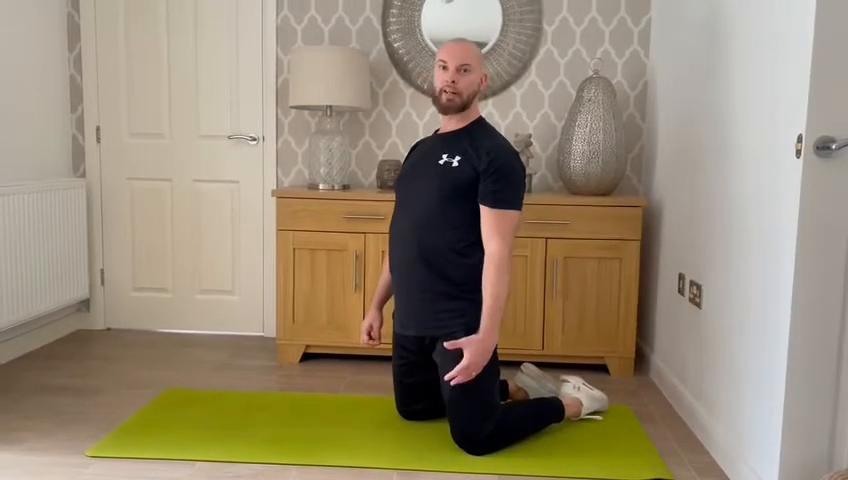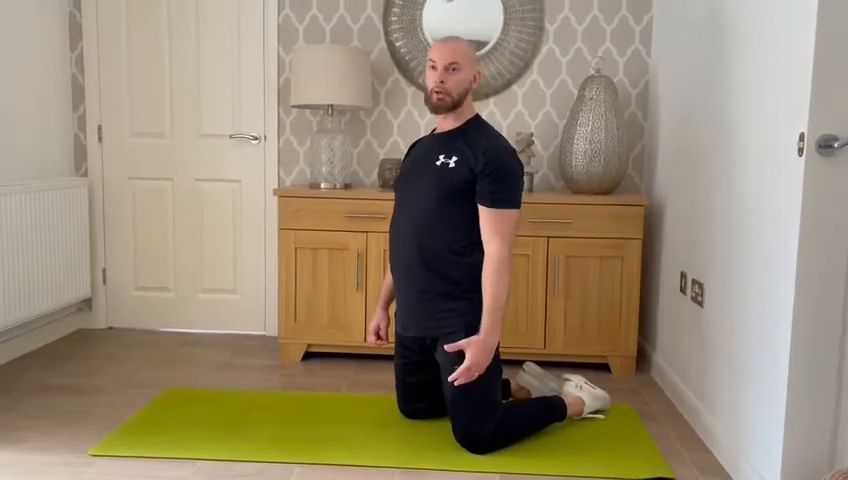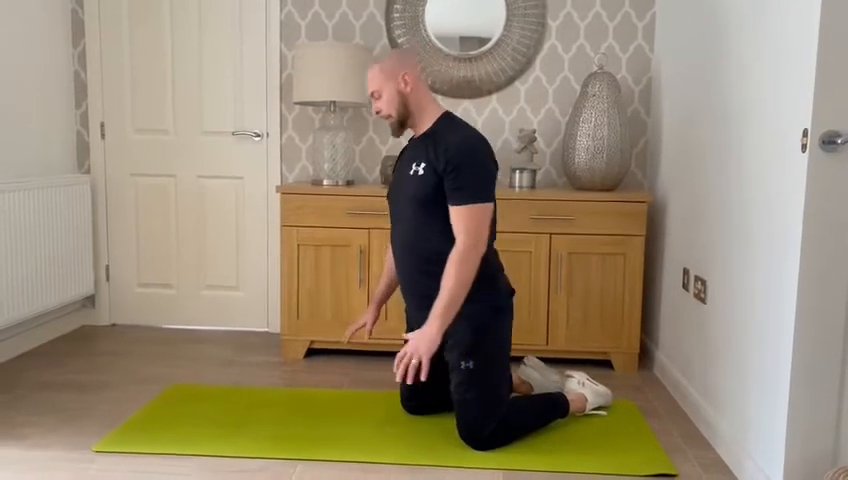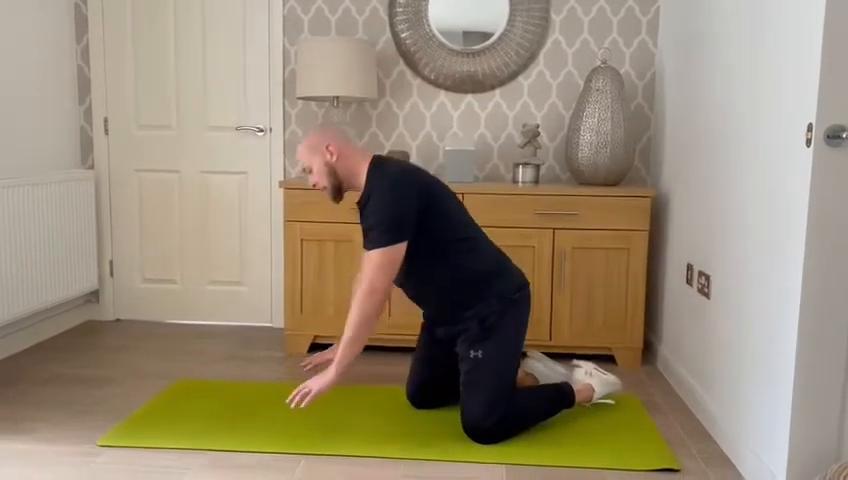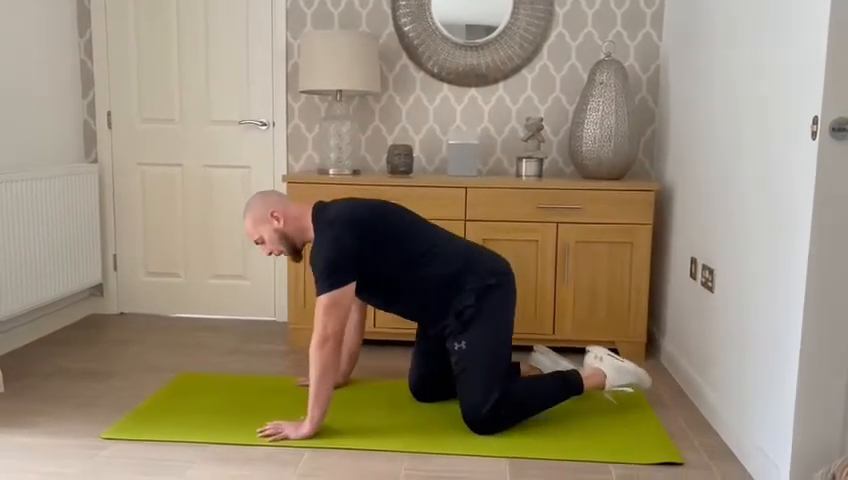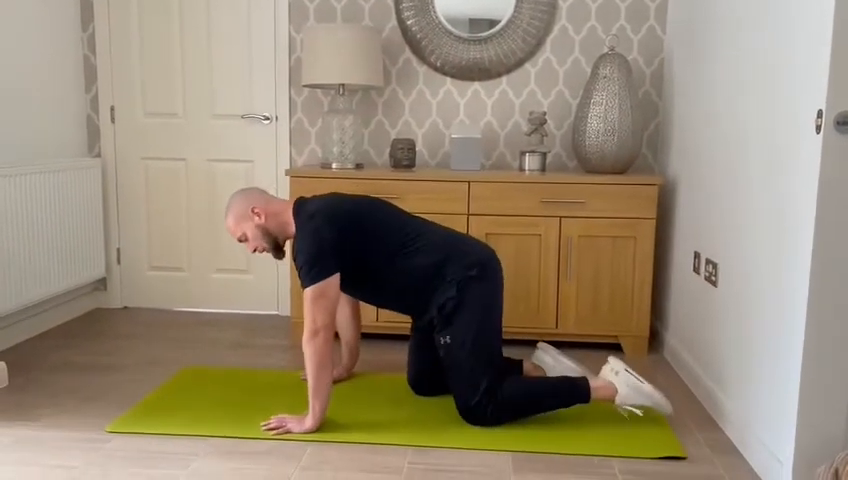
dt=0.4s
person 1, frame 1
left shoulder: (494, 154)
right shoulder: (421, 150)
left elbow: (497, 250)
left wrist: (488, 334)
right wrist: (376, 304)
left hip: (460, 320)
right hip: (411, 316)
left knee: (475, 437)
right knee: (413, 407)
left ankle: (571, 402)
right ankle: (513, 388)
person 1, frame 2
left shoulder: (491, 152)
right shoulder: (419, 149)
left elbow: (497, 251)
left wrist: (488, 335)
right wrist: (383, 305)
left hip: (460, 320)
right hip: (413, 318)
left knee: (476, 436)
right knee: (414, 407)
left ankle: (573, 401)
right ankle: (516, 388)
person 1, frame 3
left shoulder: (461, 147)
right shoulder: (411, 153)
left elbow: (471, 246)
right elbow: (403, 240)
left wrist: (434, 328)
right wrist: (376, 305)
left hip: (473, 314)
right hip: (428, 311)
left knee: (481, 433)
right knee: (417, 402)
left ankle: (578, 398)
right ankle: (520, 378)
person 1, frame 4
left shoulder: (391, 190)
right shoulder: (374, 194)
left elbow: (375, 291)
right elbow: (366, 282)
left wrist: (335, 371)
right wrist: (340, 351)
left hip: (493, 307)
right hip: (452, 311)
left knee: (484, 425)
right knee: (422, 396)
left ankle: (583, 388)
right ankle: (522, 371)
person 1, frame 5
left shoulder: (332, 238)
right shoulder: (336, 225)
left elbow: (326, 339)
right elbow: (354, 308)
left wrist: (310, 423)
right wrist: (342, 373)
left hip: (479, 292)
right hip: (451, 299)
left knee: (484, 415)
right knee: (425, 388)
left ankle: (597, 374)
right ankle: (534, 369)
person 1, frame 6
left shoulder: (311, 233)
right shoulder: (321, 220)
left elbow: (317, 332)
right elbow: (346, 298)
left wrist: (313, 418)
right wrist: (346, 366)
left hip: (466, 282)
right hip: (450, 284)
left knee: (479, 404)
right knee: (423, 382)
left ankle: (608, 386)
right ankle: (536, 366)
